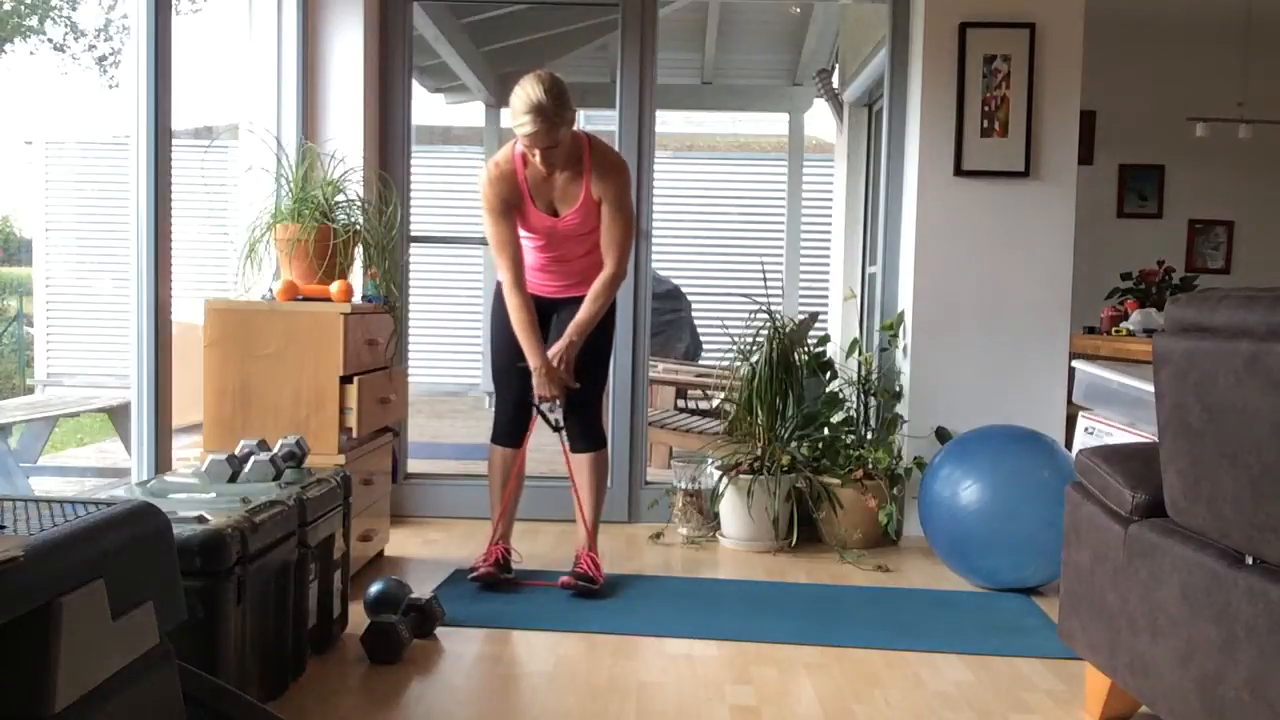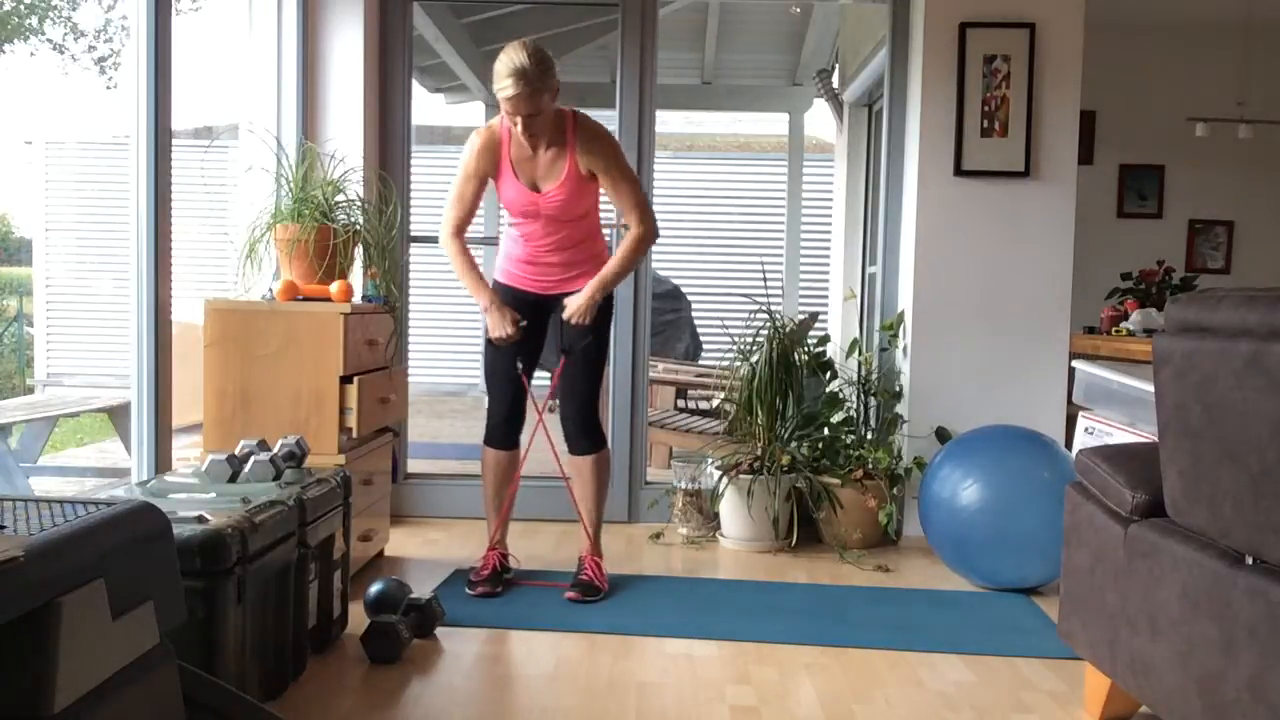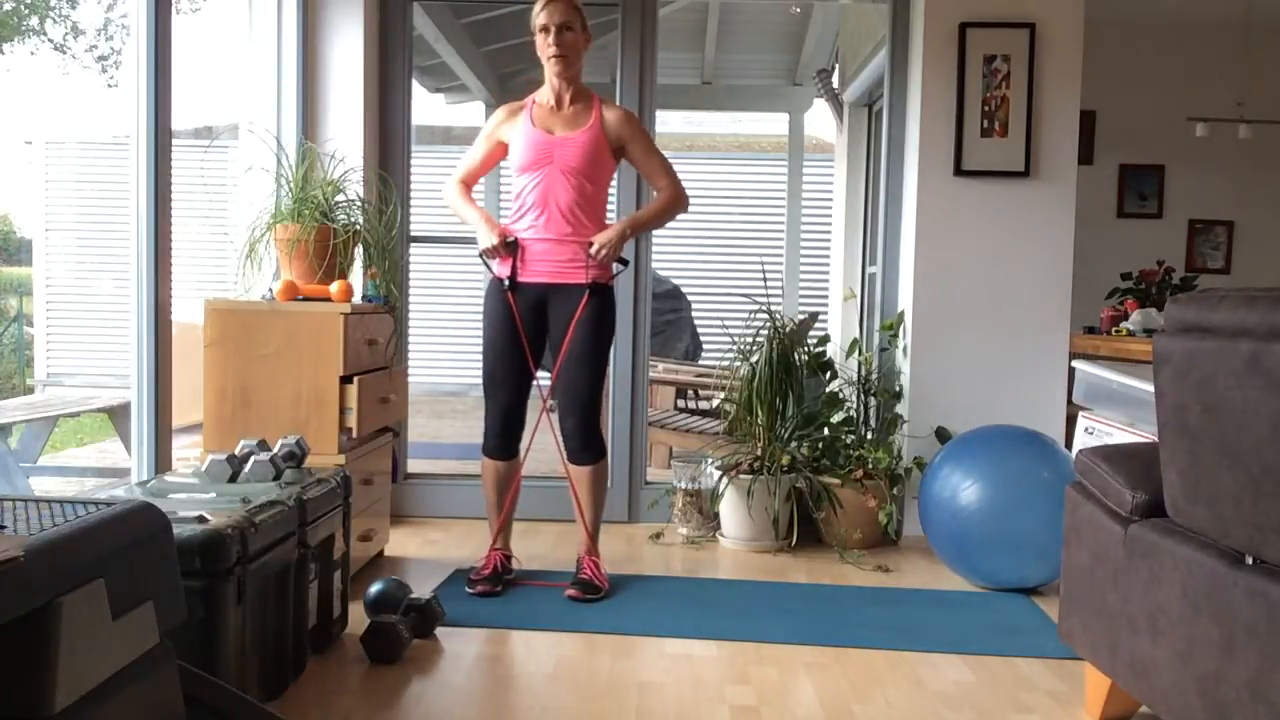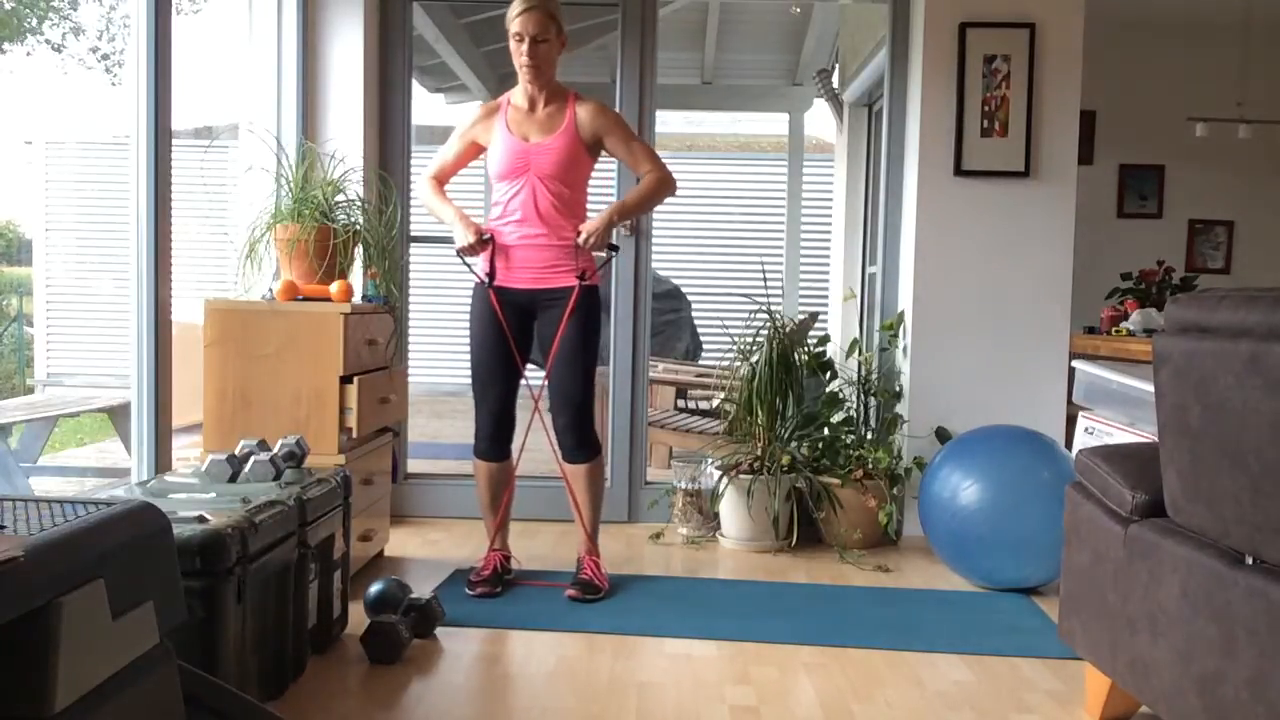
dt=1s
person 1, frame 1
left shoulder: (607, 168)
right shoulder: (500, 174)
left elbow: (614, 266)
right elbow: (510, 278)
left wrist: (570, 343)
right wrist: (537, 365)
left hip: (587, 296)
right hip: (523, 294)
left knee: (583, 416)
right knee: (510, 413)
left ankle: (588, 551)
right ankle: (498, 546)
person 1, frame 2
left shoulder: (590, 141)
right shoulder: (487, 143)
left elbow: (643, 228)
right elbow: (451, 235)
left wrist: (596, 288)
right wrist: (488, 303)
left hip: (579, 293)
right hip: (514, 289)
left knee: (580, 419)
right knee: (502, 416)
left ankle: (591, 556)
right ankle: (497, 551)
person 1, frame 3
left shoulder: (612, 120)
right shoulder: (511, 118)
left elbow: (673, 195)
right elbow: (456, 184)
left wrist: (623, 230)
right wrist: (483, 224)
left hip: (583, 286)
right hip: (515, 282)
left knee: (579, 421)
right knee: (501, 418)
left ankle: (589, 556)
right ankle: (498, 552)
person 1, frame 4
left shoulder: (588, 115)
right shoulder: (488, 118)
left elbow: (660, 179)
right elbow: (429, 181)
left wrist: (611, 215)
right wrist: (458, 220)
left hip: (568, 286)
right hip: (500, 284)
left knee: (572, 421)
right knee: (492, 421)
left ankle: (590, 555)
right ankle: (497, 551)
